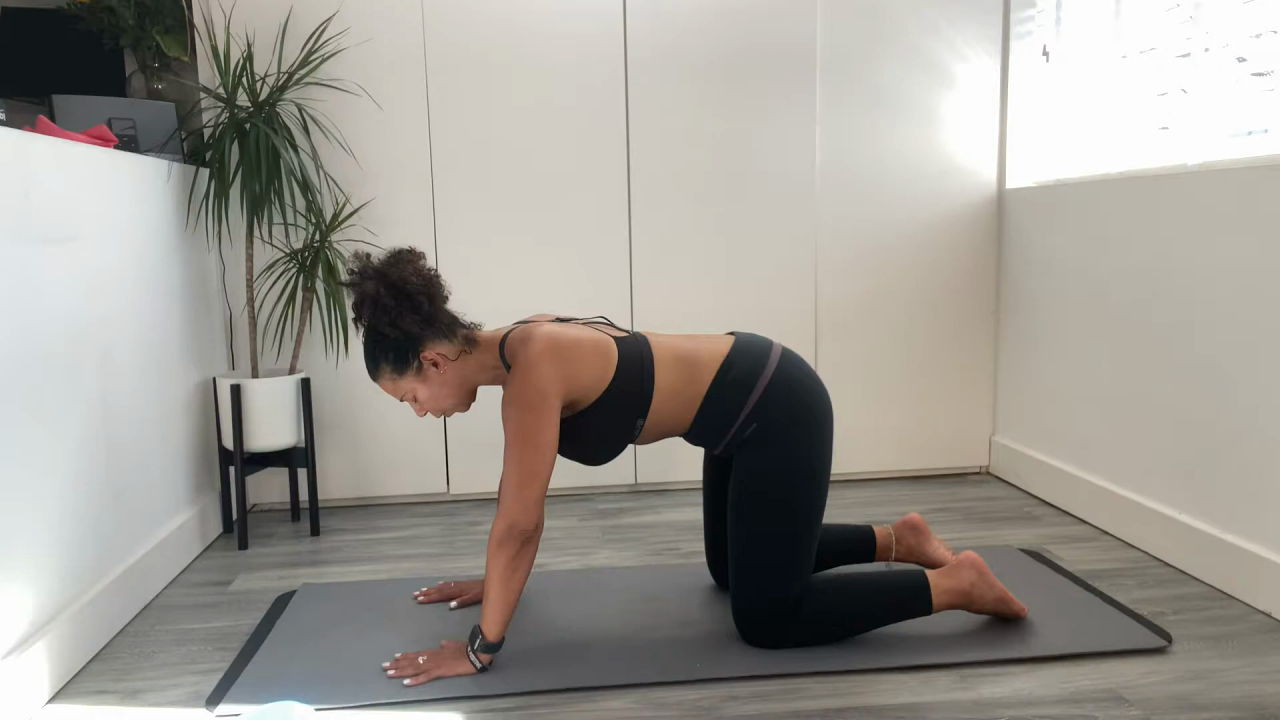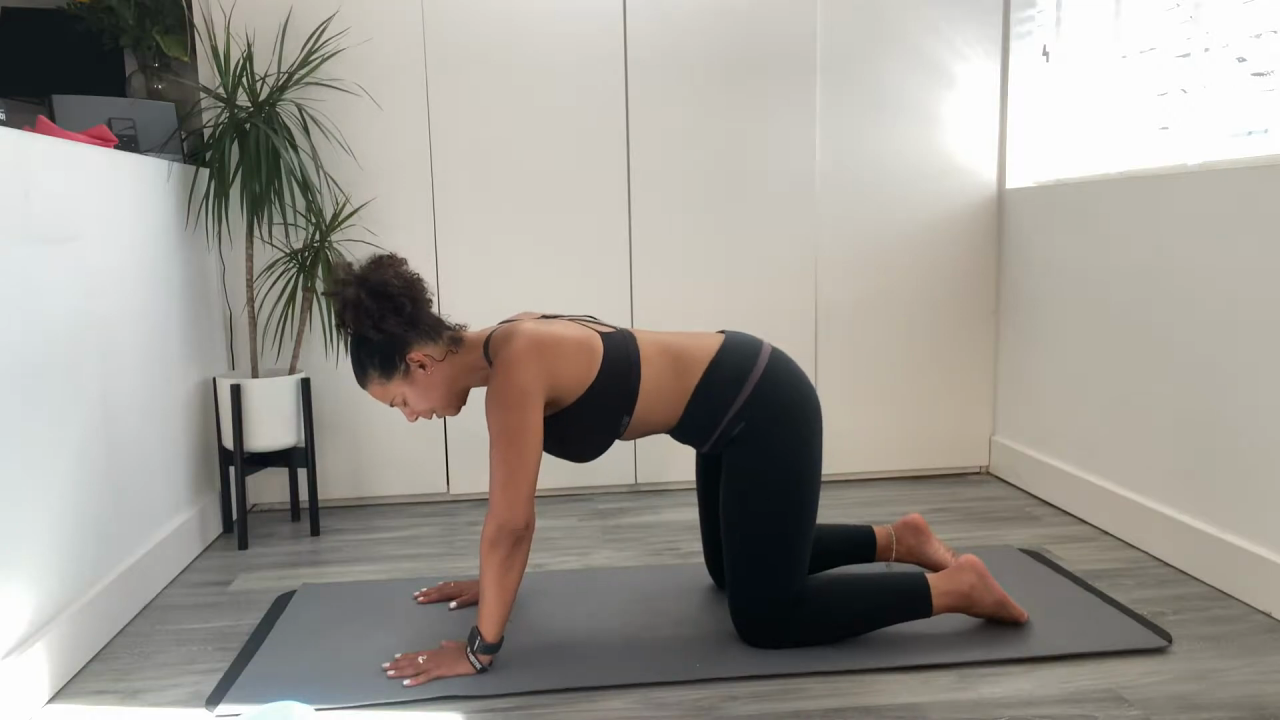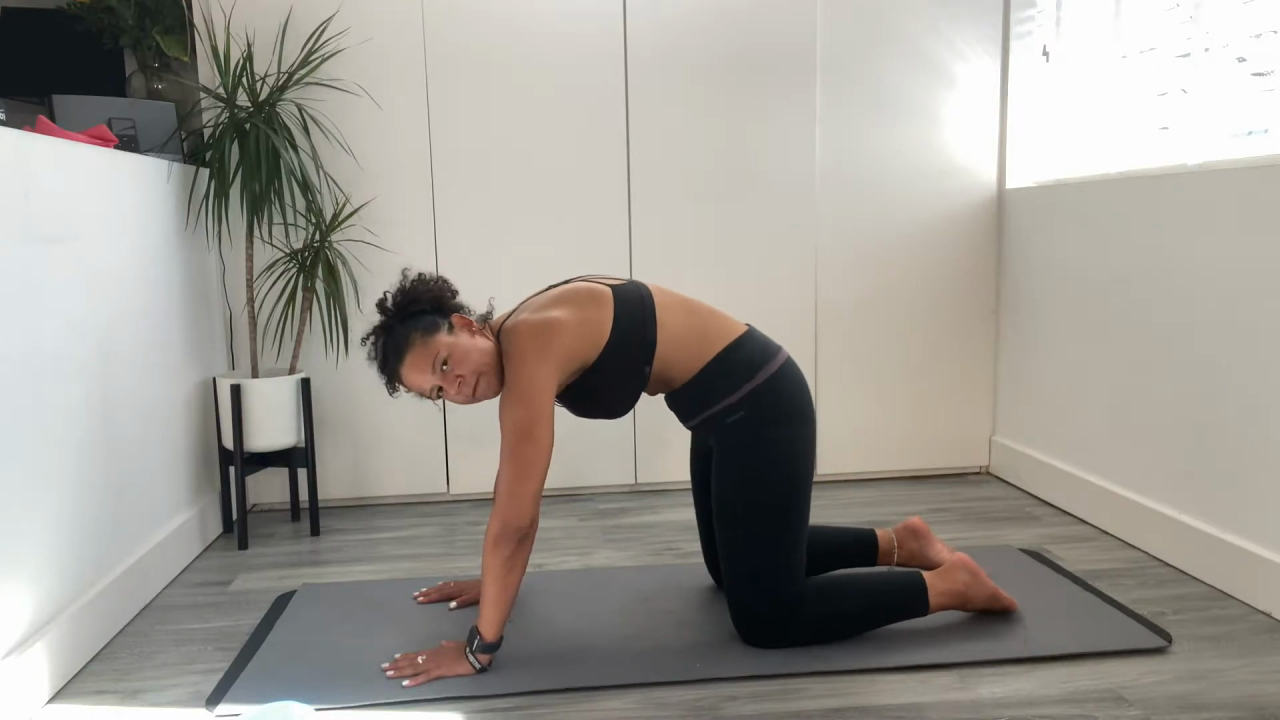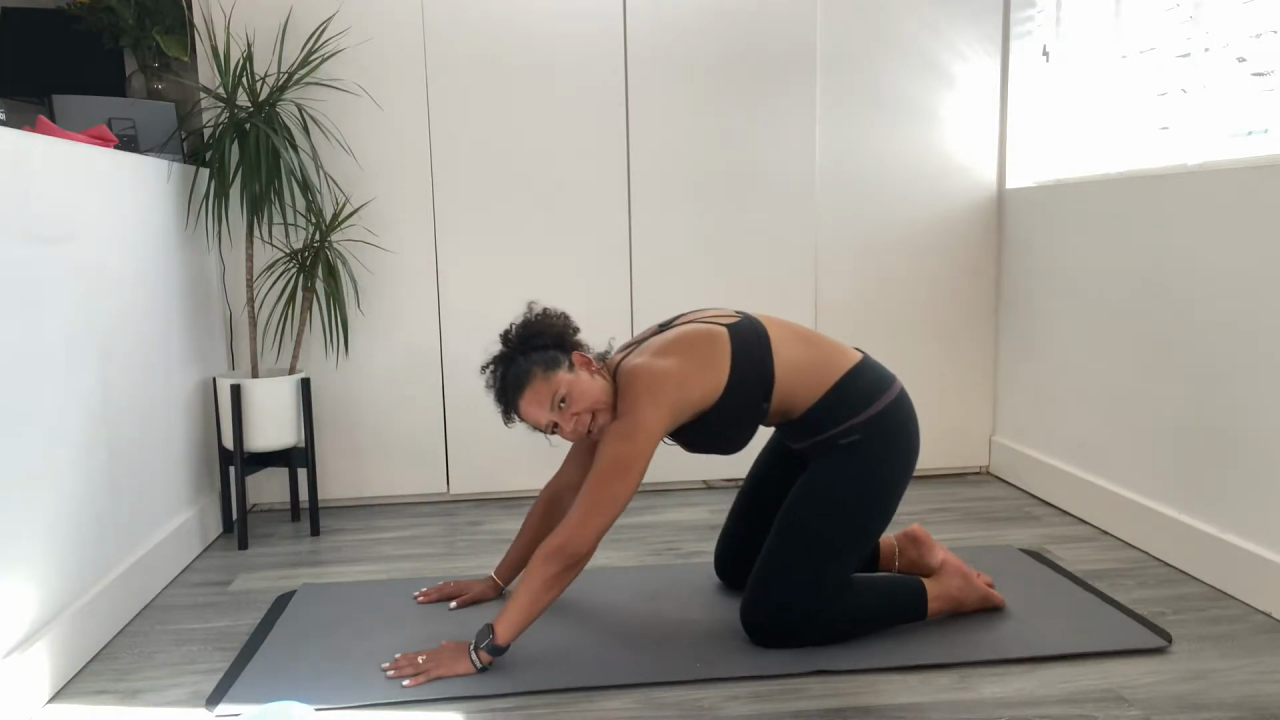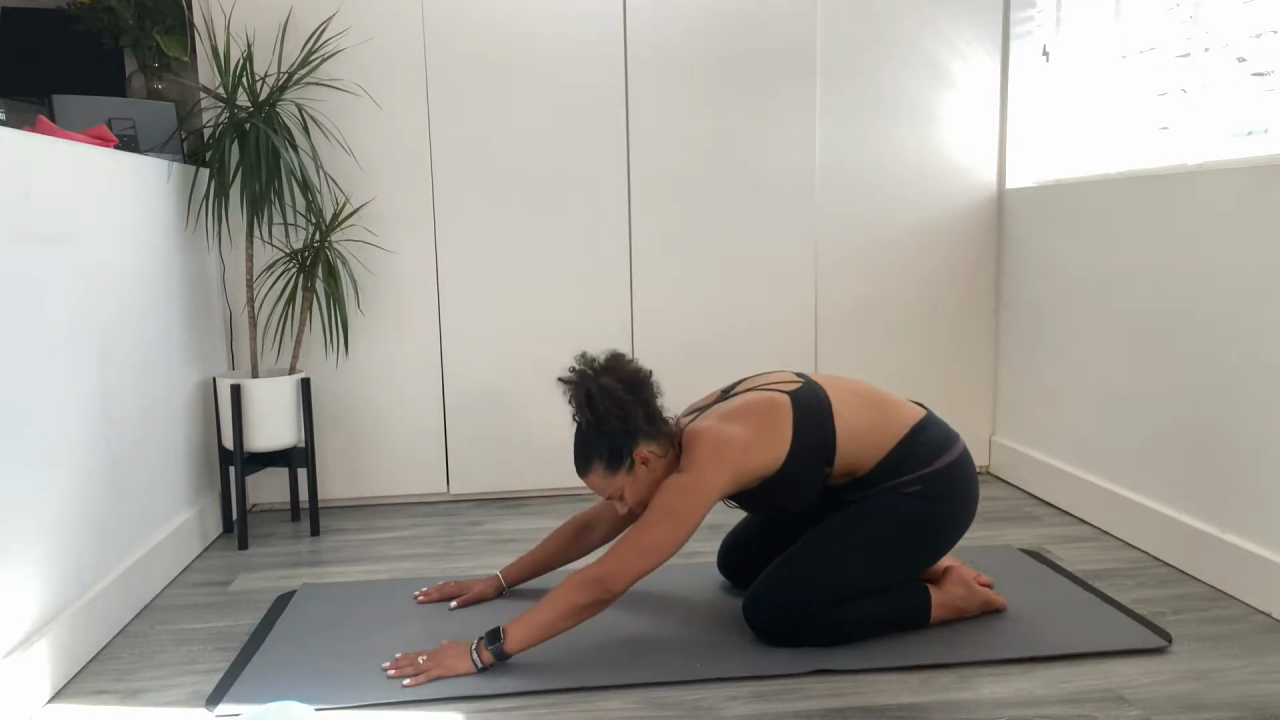
dt=1s
person 1, frame 1
left shoulder: (532, 370)
right shoulder: (520, 346)
left elbow: (520, 522)
right elbow: (514, 493)
left wrist: (479, 648)
right wrist: (492, 581)
left hip: (780, 411)
right hip: (746, 400)
left knee: (768, 618)
right knee: (731, 569)
left ankle: (956, 582)
right ankle: (896, 539)
person 1, frame 2
left shoulder: (514, 365)
right shoulder: (511, 345)
left elbow: (511, 521)
right elbow: (510, 510)
left wrist: (480, 648)
right wrist: (491, 581)
left hip: (767, 410)
right hip: (735, 403)
left knee: (767, 618)
right knee: (733, 568)
left ankle: (957, 586)
right ankle: (897, 539)
person 1, frame 3
left shoulder: (529, 346)
right shoulder: (525, 339)
left elbow: (516, 518)
right elbow: (512, 483)
left wrist: (479, 646)
right wrist: (490, 581)
left hip: (759, 404)
right hip: (728, 406)
left knee: (766, 616)
right knee: (731, 566)
left ankle: (948, 584)
right ankle: (897, 543)
person 1, frame 4
left shoulder: (646, 391)
right shoulder: (617, 380)
left elbow: (571, 547)
right elbow: (561, 493)
left wrist: (483, 648)
right wrist: (497, 581)
left hip: (870, 430)
right hip: (814, 428)
left knee: (773, 617)
right knee: (736, 568)
left ankle: (946, 589)
right ankle: (900, 550)
person 1, frame 5
left shoulder: (706, 459)
right shoulder: (681, 436)
left elbow: (602, 585)
right elbow: (594, 525)
left wrist: (484, 650)
right wrist: (500, 580)
left hip: (930, 482)
right hip: (868, 470)
left knee: (775, 612)
right knee: (740, 564)
left ankle: (945, 595)
right ankle: (905, 559)
